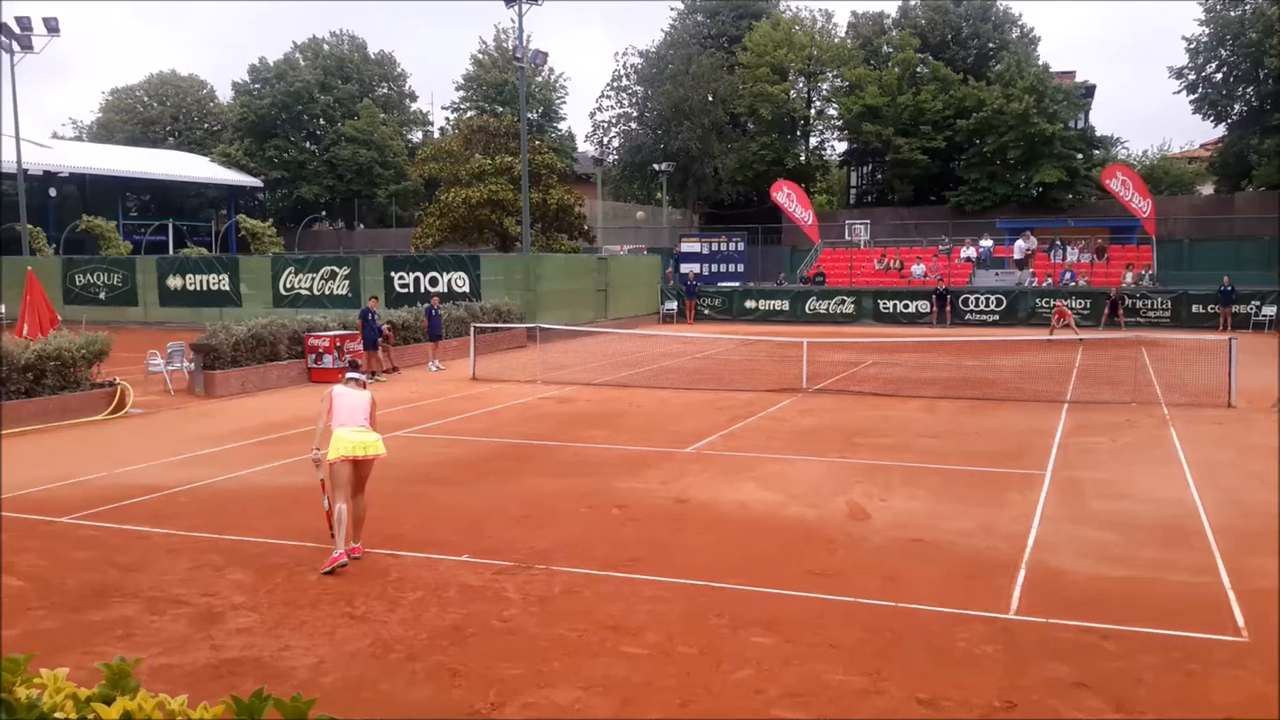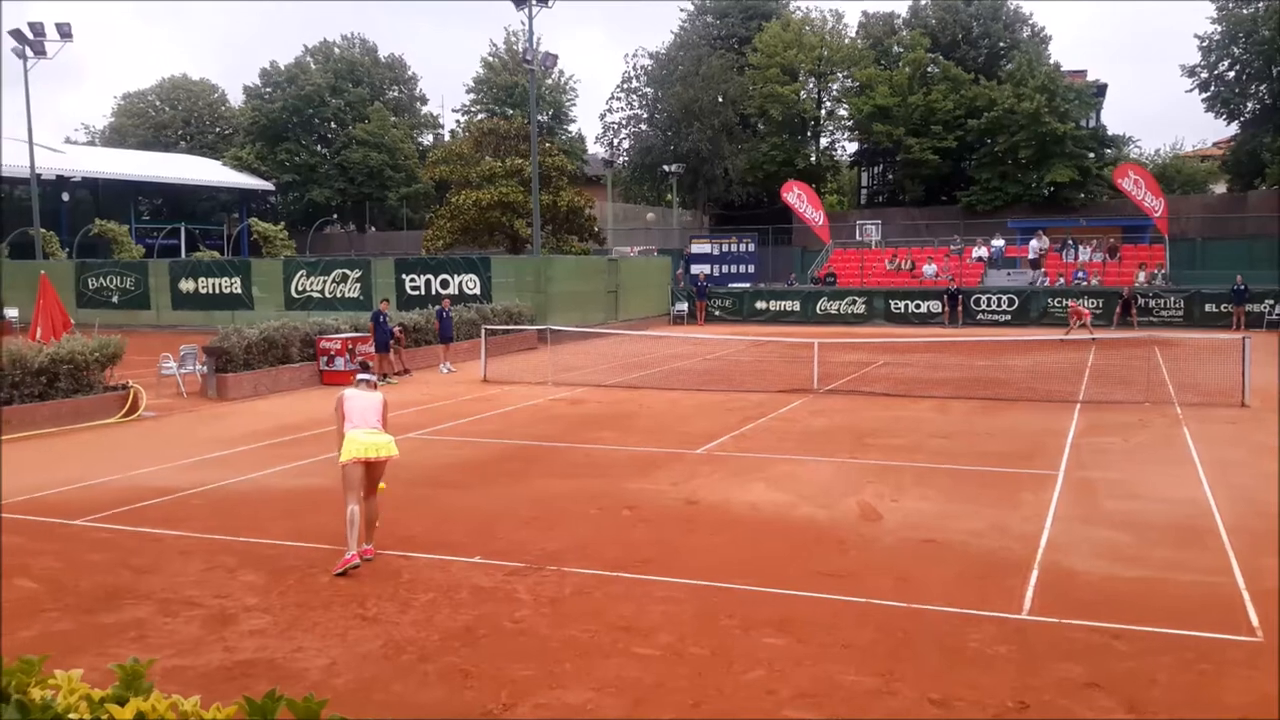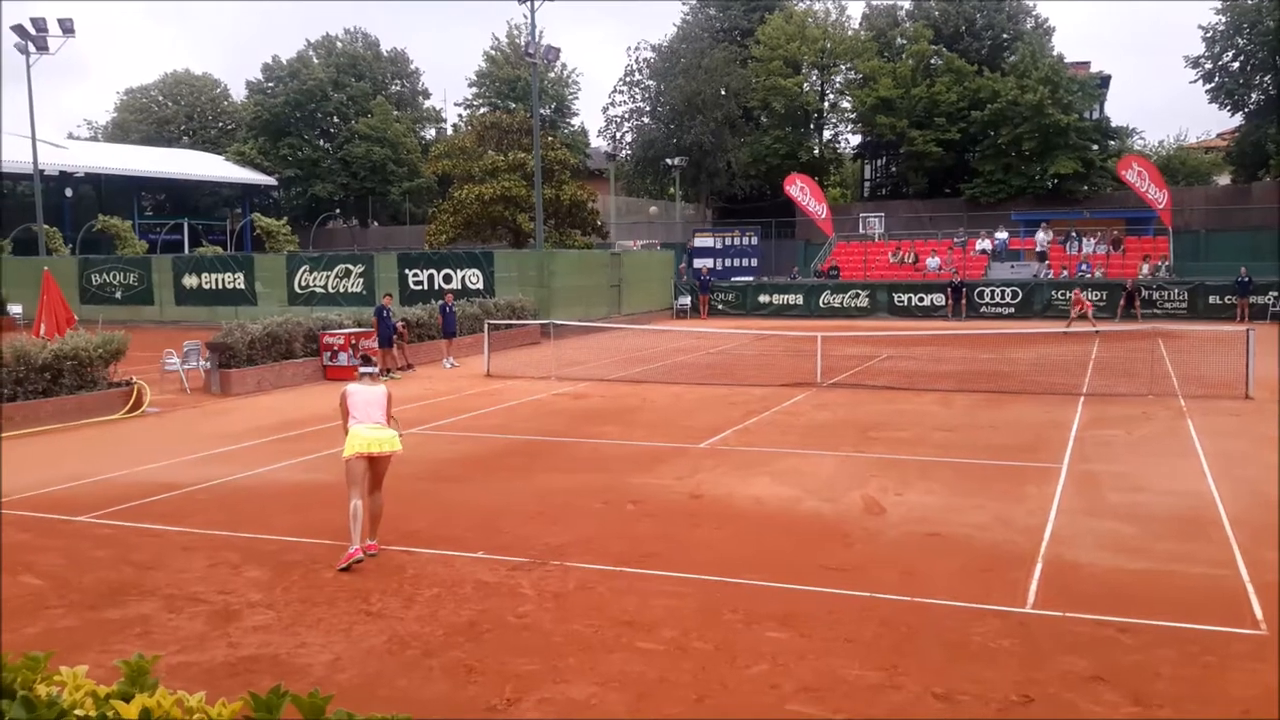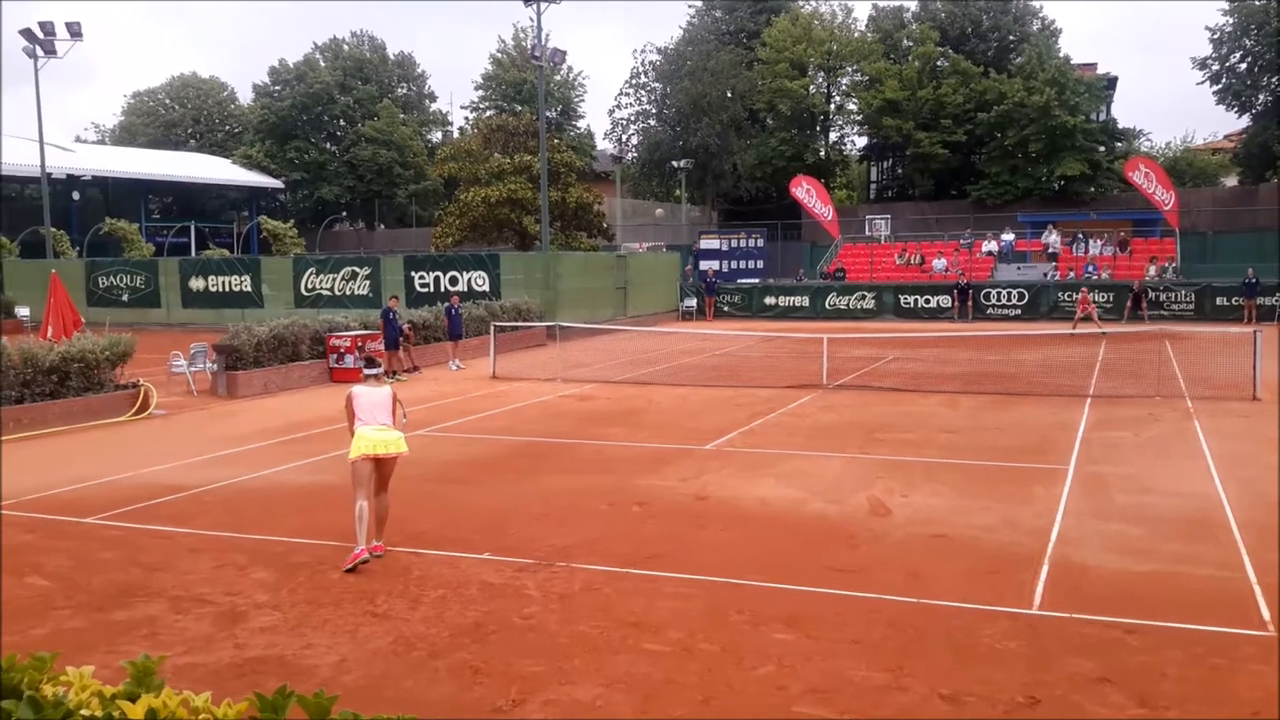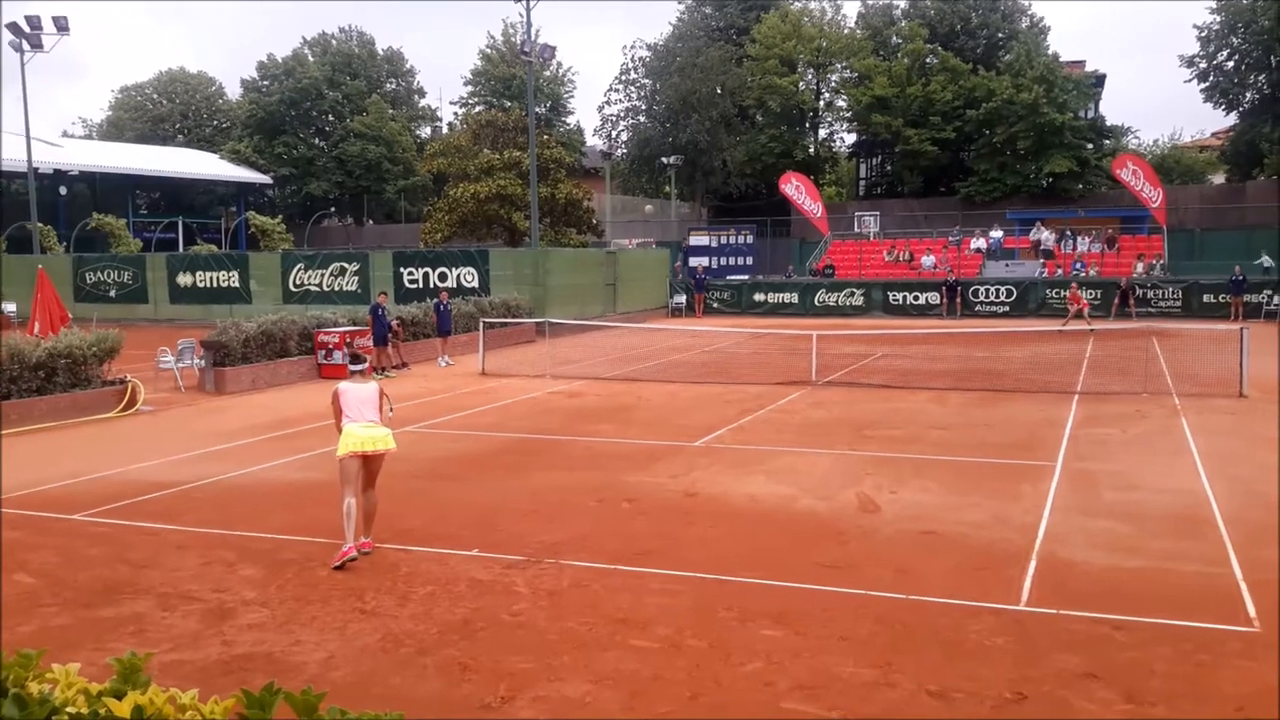
dt=0.3s
person 1, frame 1
left shoulder: (332, 391)
right shoulder: (369, 396)
left elbow: (322, 419)
left wrist: (316, 448)
left hip: (343, 440)
right hip: (368, 440)
left knee: (339, 498)
right knee: (358, 494)
left ankle: (339, 551)
right ankle: (356, 545)
person 1, frame 2
left shoulder: (344, 395)
right shoulder: (380, 397)
left elbow: (340, 429)
left wrist: (342, 459)
left hip: (355, 442)
right hip: (381, 442)
left knee: (352, 500)
right knee: (370, 496)
left ankle: (352, 553)
right ankle: (368, 547)
person 1, frame 3
left shoulder: (347, 390)
right shoulder: (384, 390)
left elbow: (346, 424)
left hip: (359, 437)
right hip: (384, 436)
left knee: (356, 495)
right knee: (375, 491)
left ankle: (355, 547)
right ankle: (372, 542)
person 1, frame 4
left shoulder: (353, 392)
right shoulder: (390, 391)
left elbow: (351, 427)
left hip: (364, 439)
right hip: (390, 438)
left knee: (361, 496)
right knee: (381, 493)
left ankle: (361, 548)
right ankle: (378, 544)
person 1, frame 5
left shoulder: (339, 389)
right shoulder: (376, 387)
left elbow: (338, 424)
left hip: (352, 435)
right hip: (377, 434)
left knee: (349, 493)
right knee: (369, 489)
left ankle: (349, 545)
right ankle: (366, 540)
